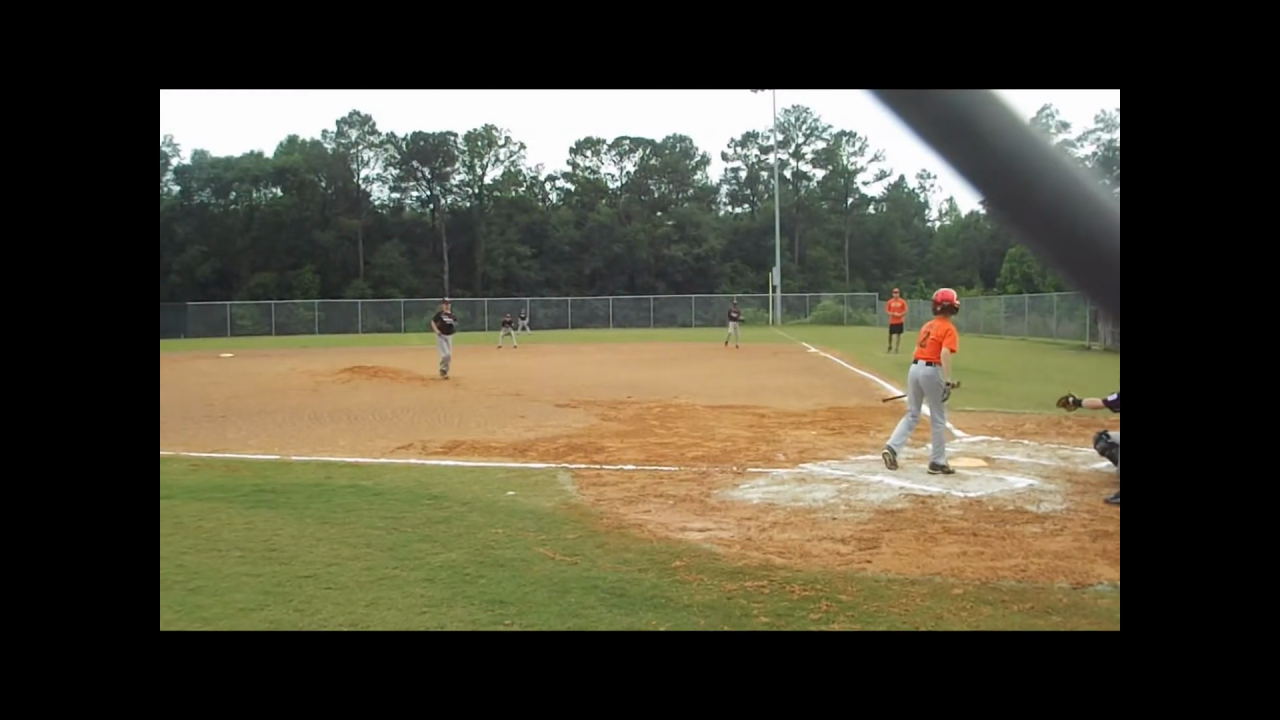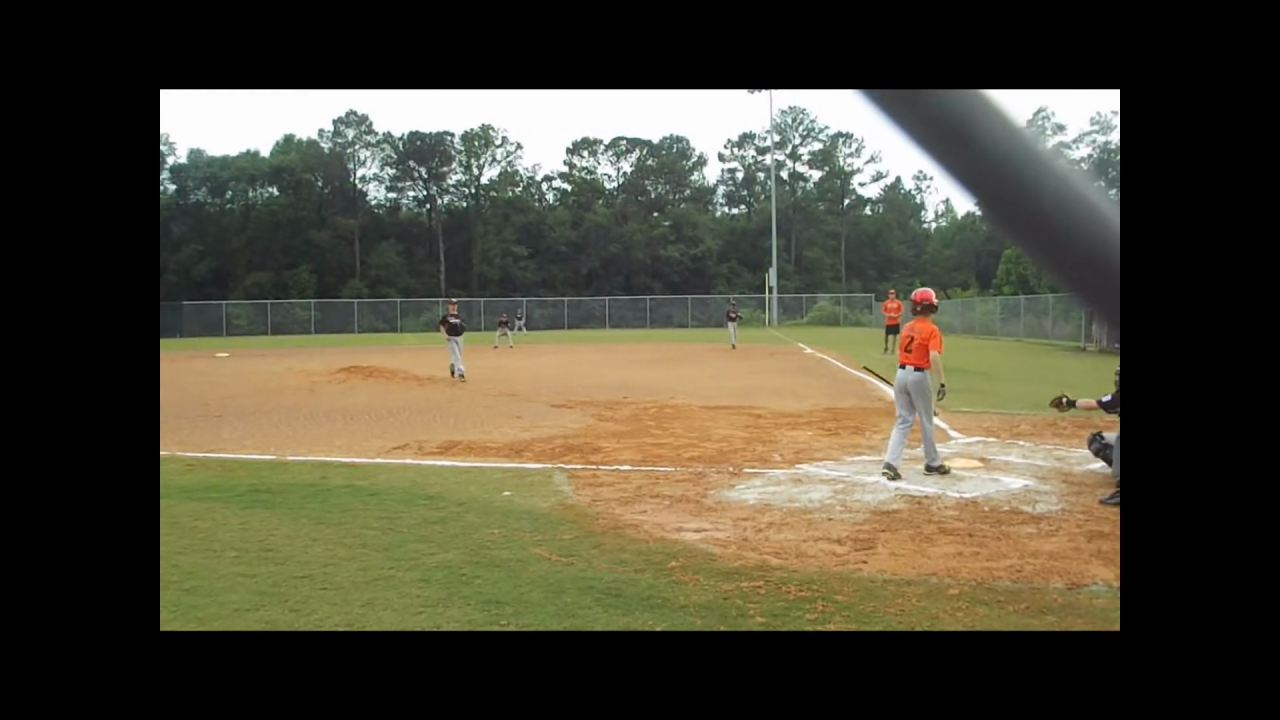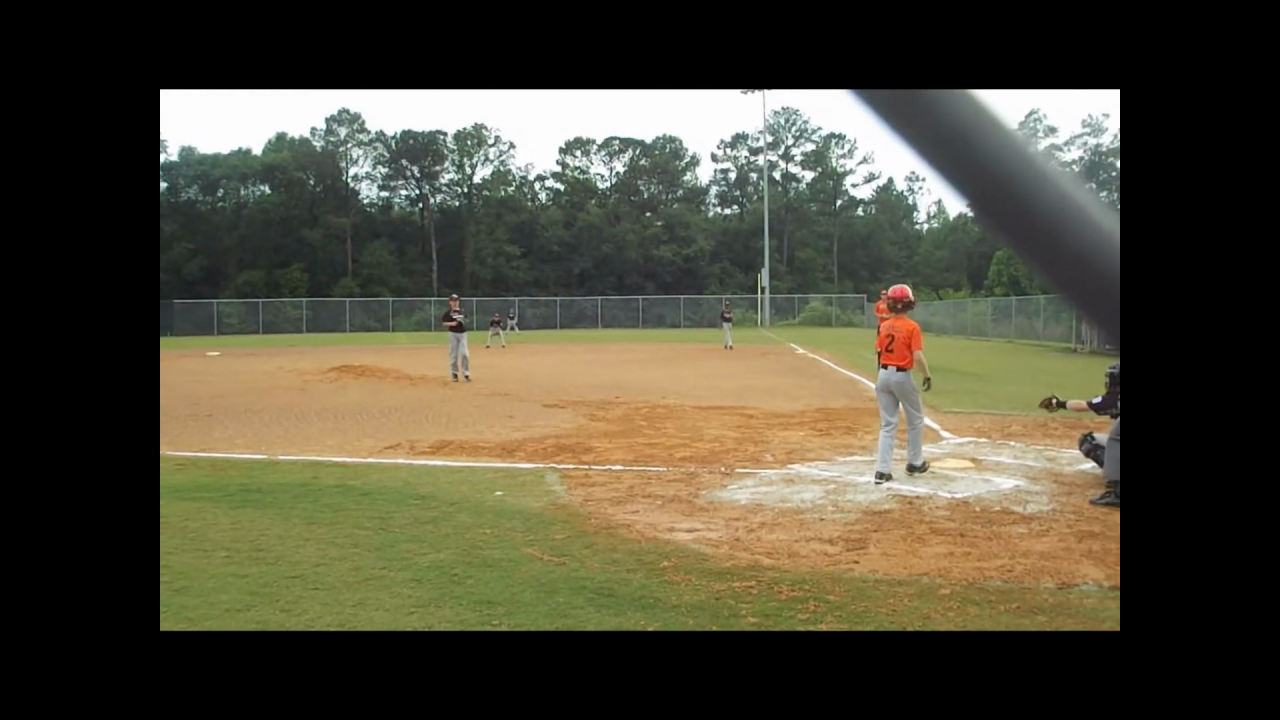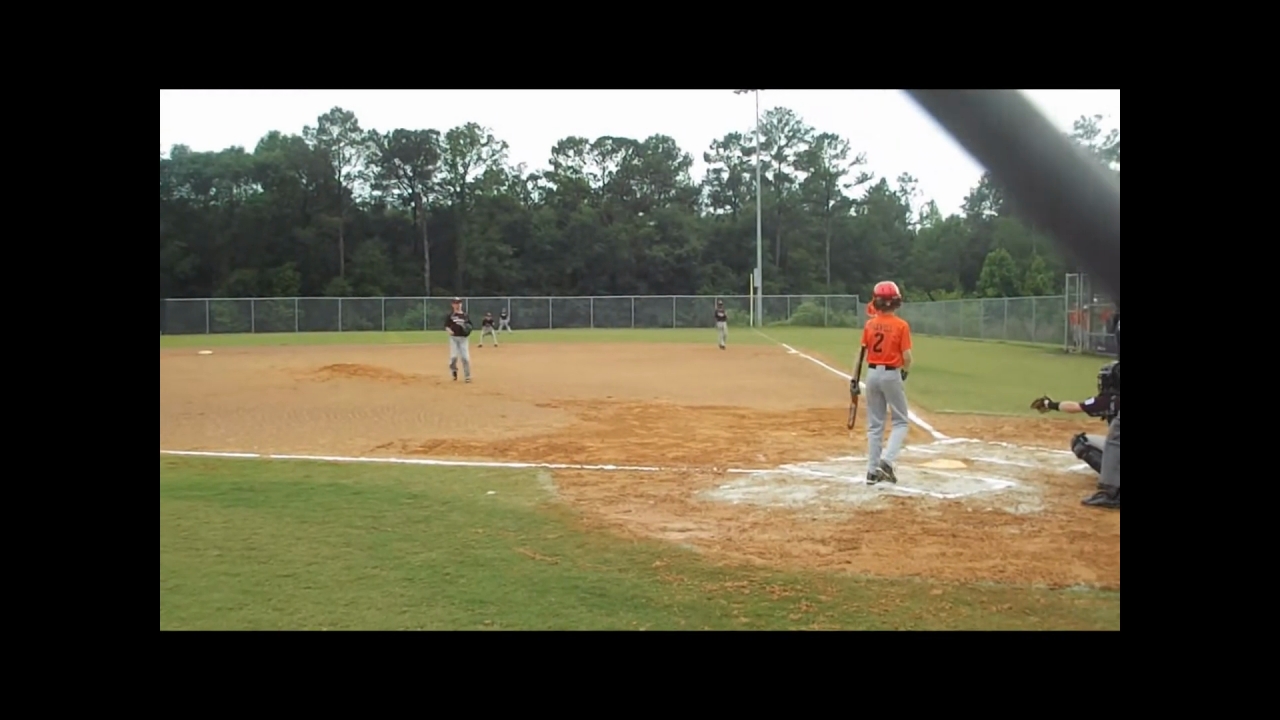
dt=0.2s
person 1, frame 1
left shoulder: (928, 325)
right shoulder: (949, 329)
right elbow: (945, 354)
right wrist: (947, 382)
left hip: (914, 368)
right hip: (930, 371)
left knee: (912, 415)
right knee: (938, 419)
left ankle: (892, 447)
right ankle: (937, 463)
person 1, frame 2
left shoulder: (906, 327)
right shoulder: (932, 329)
right elbow: (934, 357)
right wrist: (942, 383)
left hip: (901, 374)
right hip: (918, 376)
left knee: (903, 422)
right knee: (926, 422)
left ankle: (891, 464)
right ankle: (933, 464)
person 1, frame 3
left shoulder: (884, 326)
right shoulder: (912, 327)
left elbow: (878, 354)
right elbow: (917, 357)
right wrist: (927, 376)
left hip: (883, 374)
right hip: (902, 376)
left knee: (887, 425)
right knee: (916, 419)
left ankle: (882, 471)
right ankle: (915, 462)
person 1, frame 4
left shoulder: (870, 324)
right shoulder: (901, 325)
left elbow: (862, 353)
right elbow: (907, 356)
left wrist: (854, 379)
right wrist: (905, 370)
left hip: (872, 374)
right hip: (891, 375)
left knee: (875, 425)
right knee: (901, 421)
left ankle: (873, 471)
right ankle: (887, 462)
